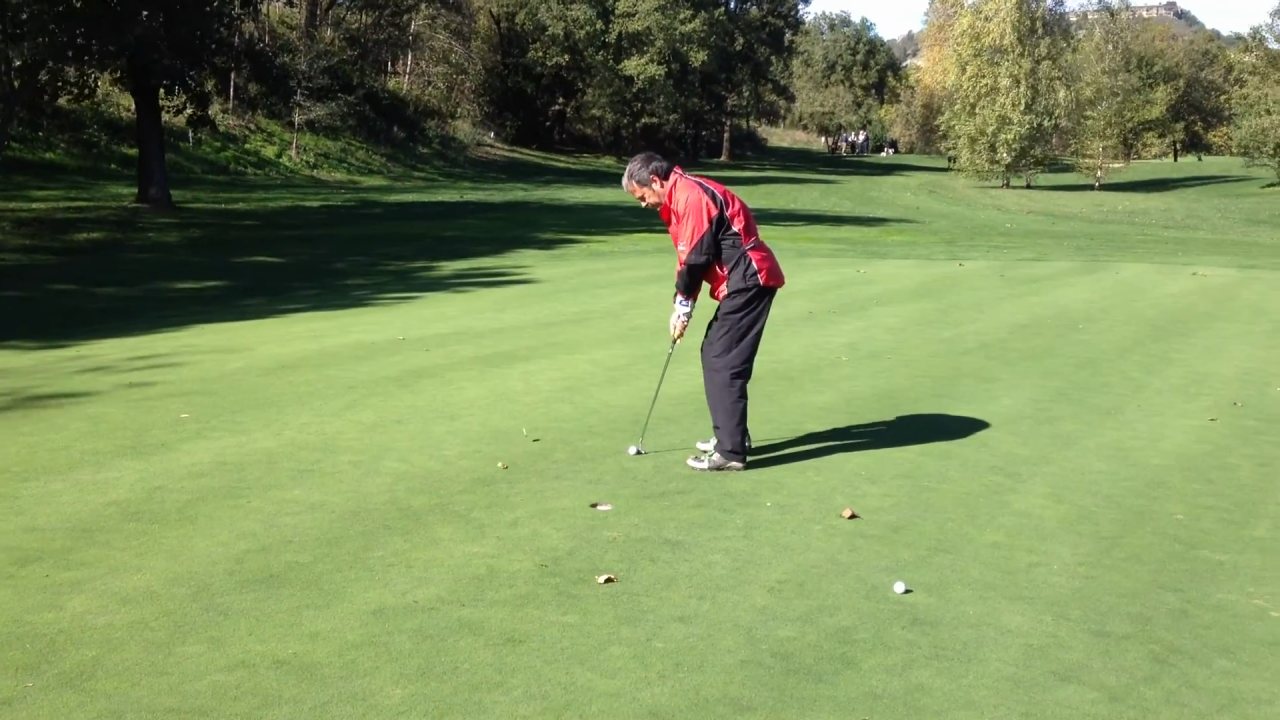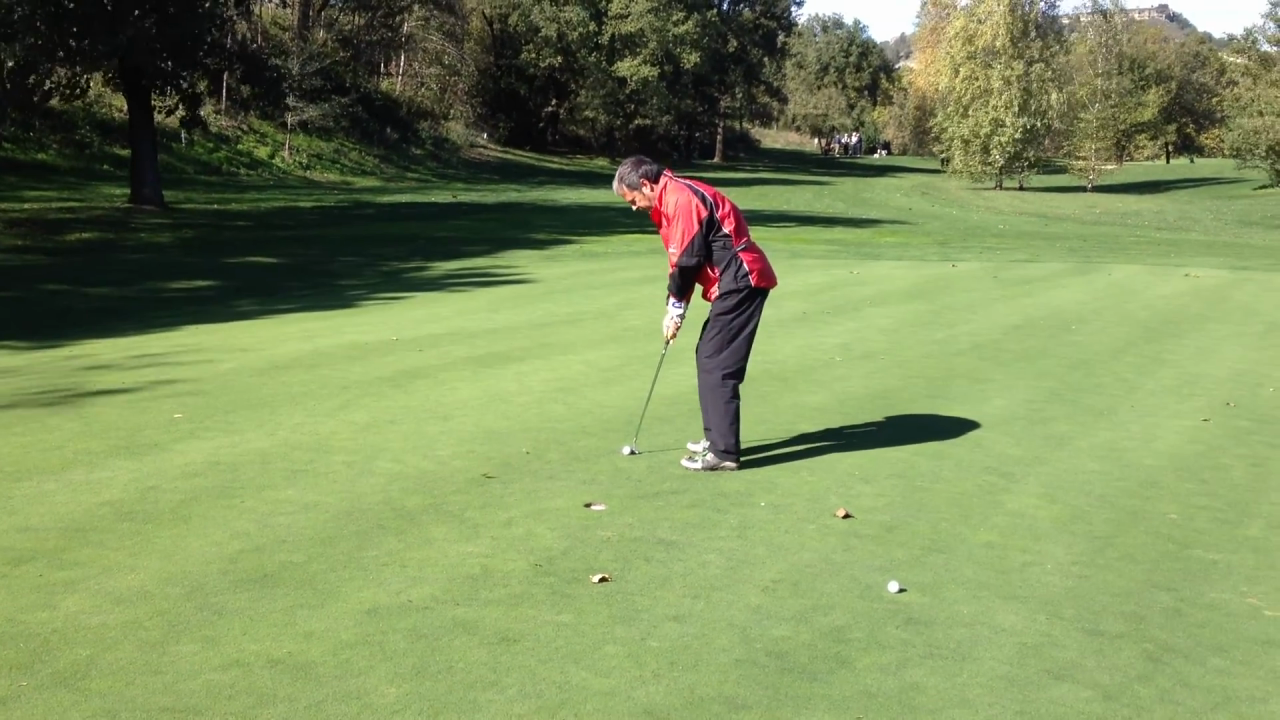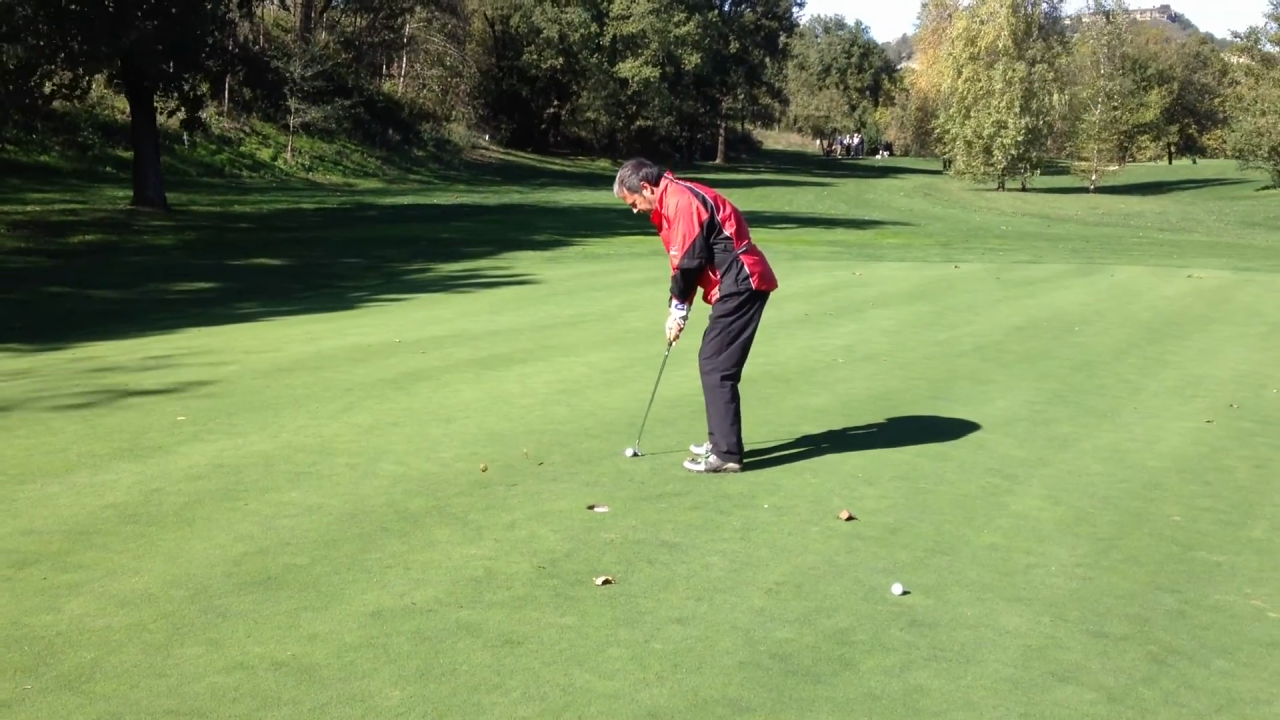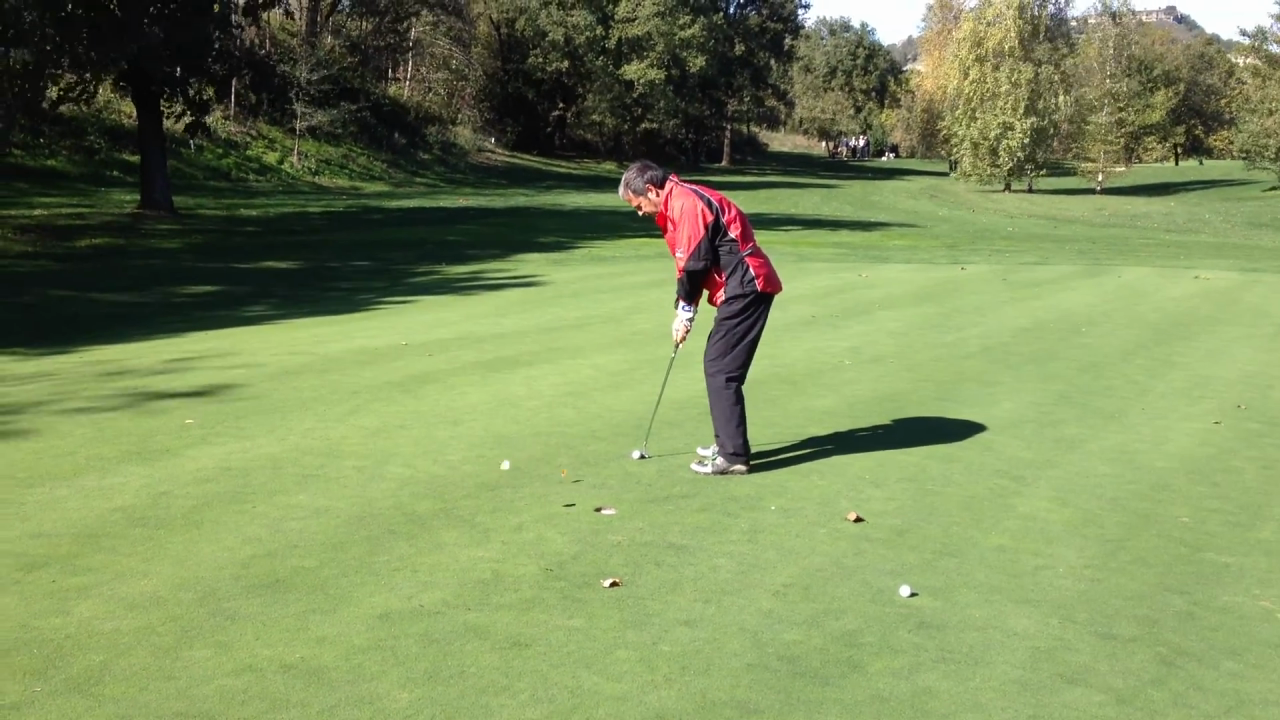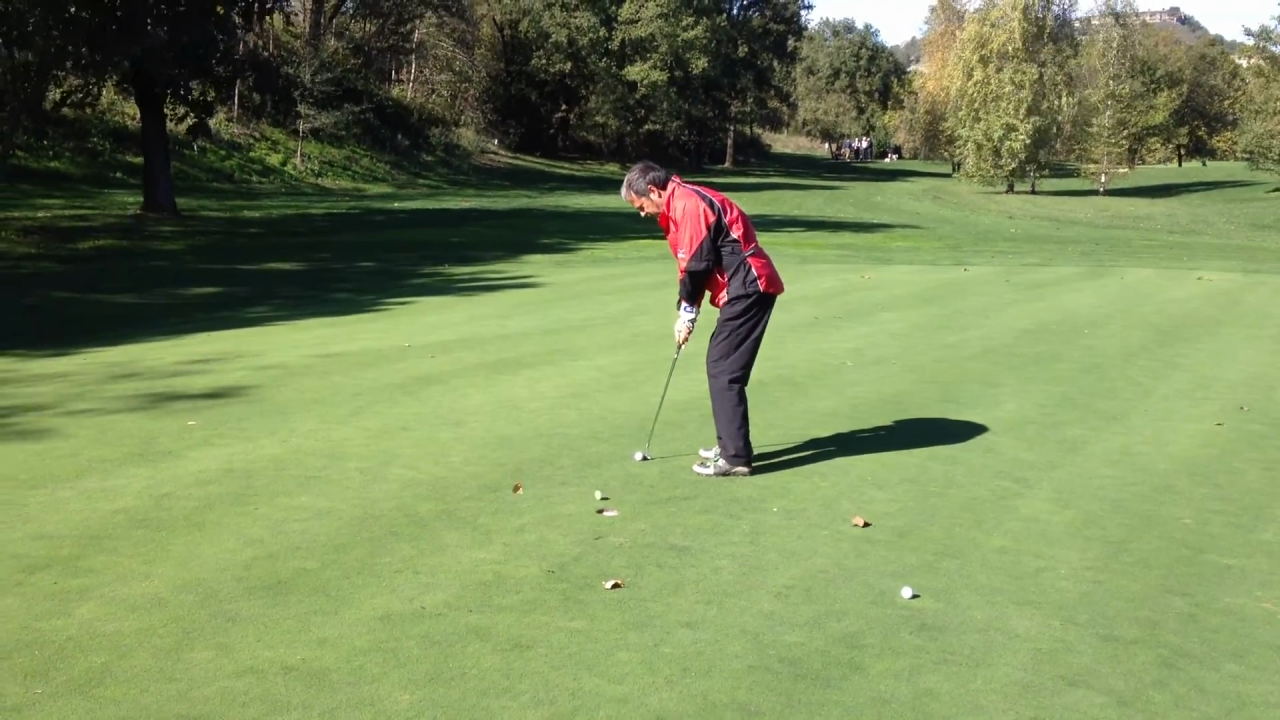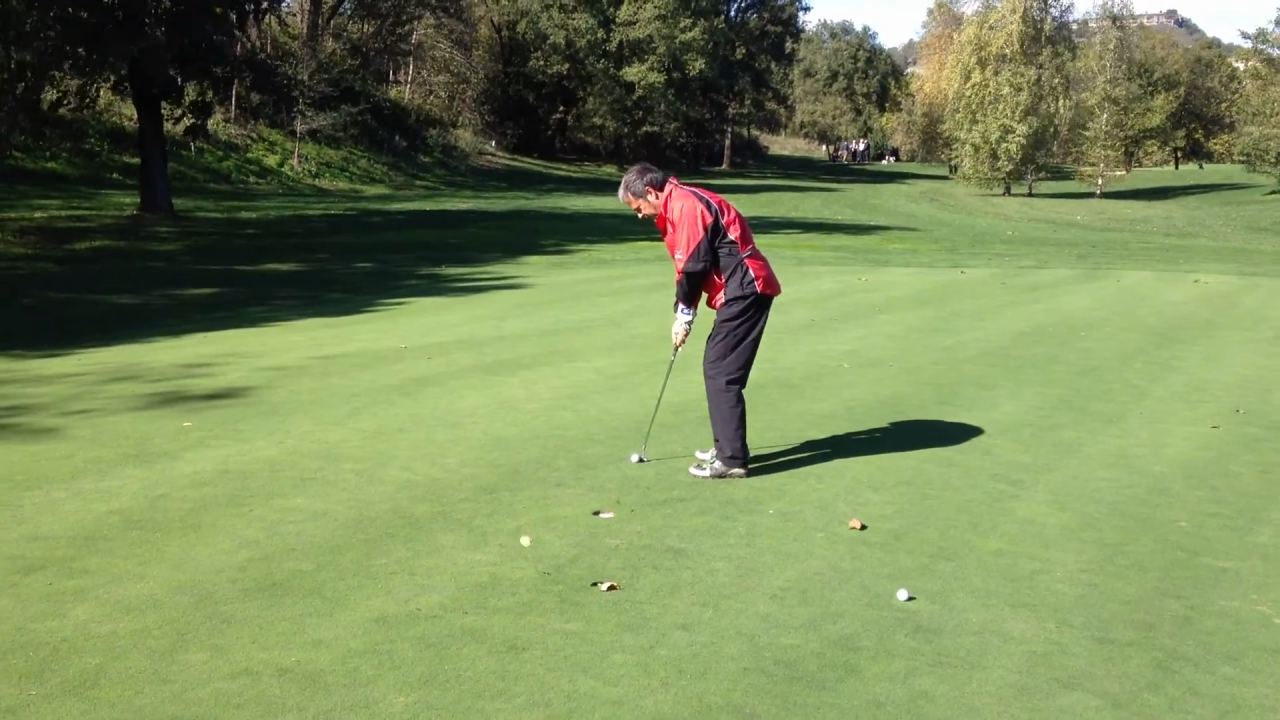
dt=0.1s
person 1, frame 1
left shoulder: (690, 195)
right shoulder: (680, 197)
left elbow: (697, 256)
right elbow: (690, 257)
left wrist: (684, 302)
right wrist: (681, 304)
left hip: (749, 279)
right hip: (744, 280)
left knee: (725, 362)
right knee: (714, 353)
left ankle: (731, 451)
right ankle: (729, 434)
person 1, frame 2
left shoulder: (680, 198)
right shoulder: (671, 198)
left elbow: (688, 258)
right elbow: (681, 258)
left wrist: (676, 304)
right wrist: (674, 306)
left hip: (740, 280)
right hip: (737, 281)
left knee: (717, 364)
right knee: (709, 356)
left ankle: (724, 451)
right ankle: (718, 436)
person 1, frame 3
left shoulder: (680, 201)
right shoulder: (671, 202)
left elbow: (689, 262)
right elbow: (683, 261)
left wrist: (678, 307)
right wrist: (676, 309)
left hip: (741, 283)
right hip: (738, 284)
left knee: (716, 366)
right knee: (713, 361)
left ankle: (726, 453)
right ankle: (723, 440)
person 1, frame 4
left shoulder: (685, 203)
right shoulder: (677, 203)
left elbow: (695, 263)
right elbow: (689, 263)
left wrist: (685, 309)
right wrist: (683, 310)
left hip: (746, 286)
right hip: (743, 286)
left knee: (720, 368)
right knee: (718, 364)
left ankle: (733, 455)
right ankle: (729, 442)
person 1, frame 5
left shoulder: (687, 204)
right shoulder: (679, 205)
left elbow: (697, 264)
right elbow: (691, 264)
left wrist: (687, 310)
right wrist: (685, 311)
left hip: (747, 287)
right hip: (744, 288)
left knee: (723, 370)
right knee: (721, 366)
left ankle: (735, 457)
right ankle: (732, 444)
person 1, frame 6
left shoulder: (685, 205)
right shoulder: (677, 206)
left elbow: (694, 265)
right elbow: (688, 265)
left wrist: (685, 312)
right wrist: (682, 312)
left hip: (745, 289)
right hip: (741, 289)
left knee: (720, 371)
right knee: (718, 367)
left ankle: (732, 459)
right ankle: (729, 446)
